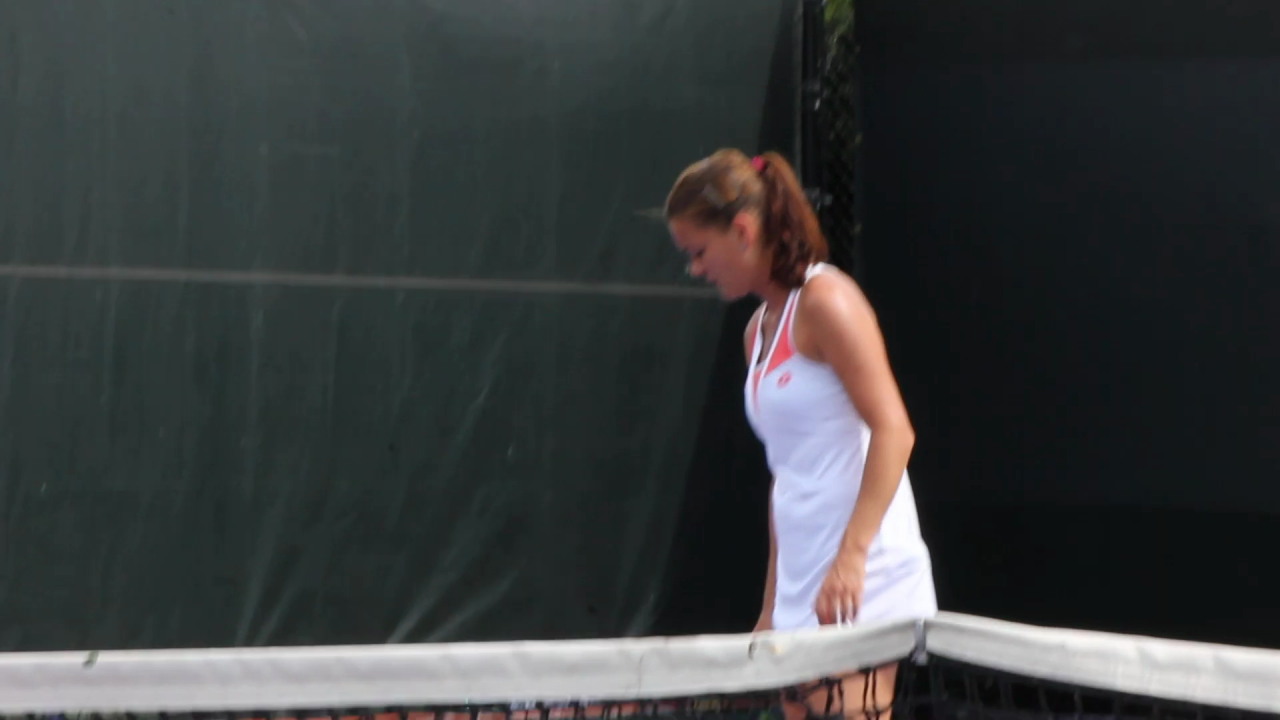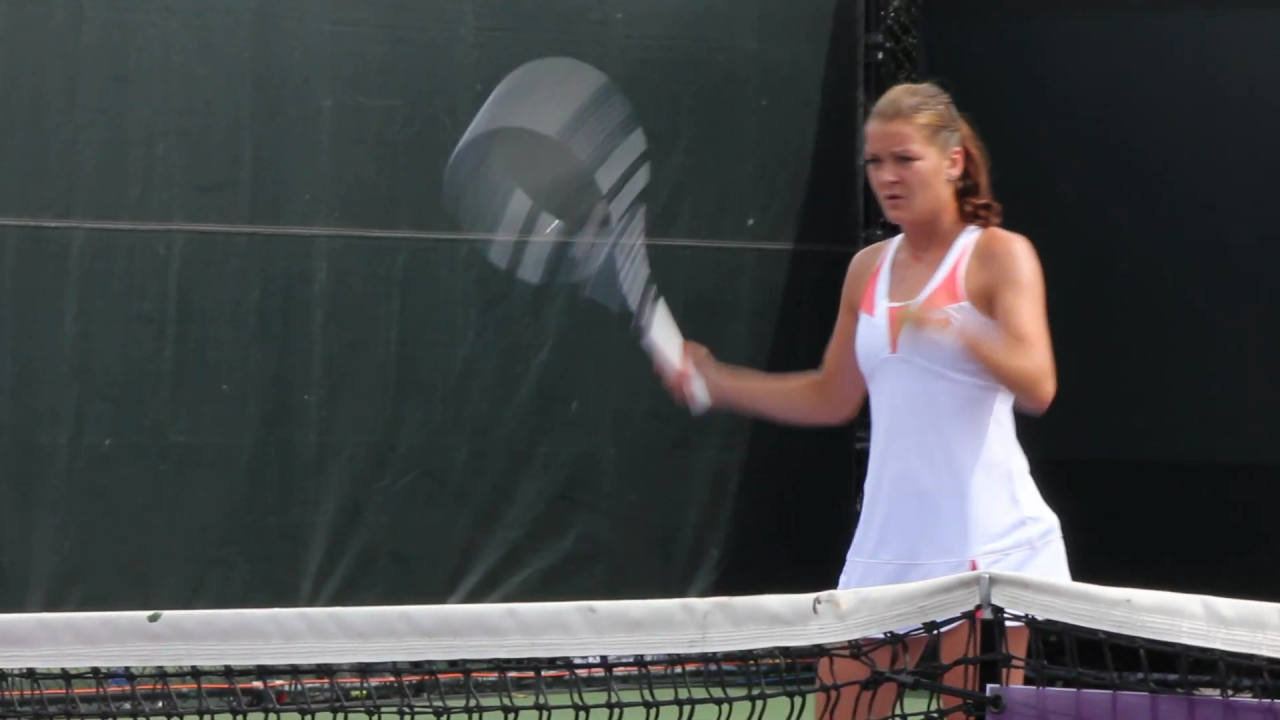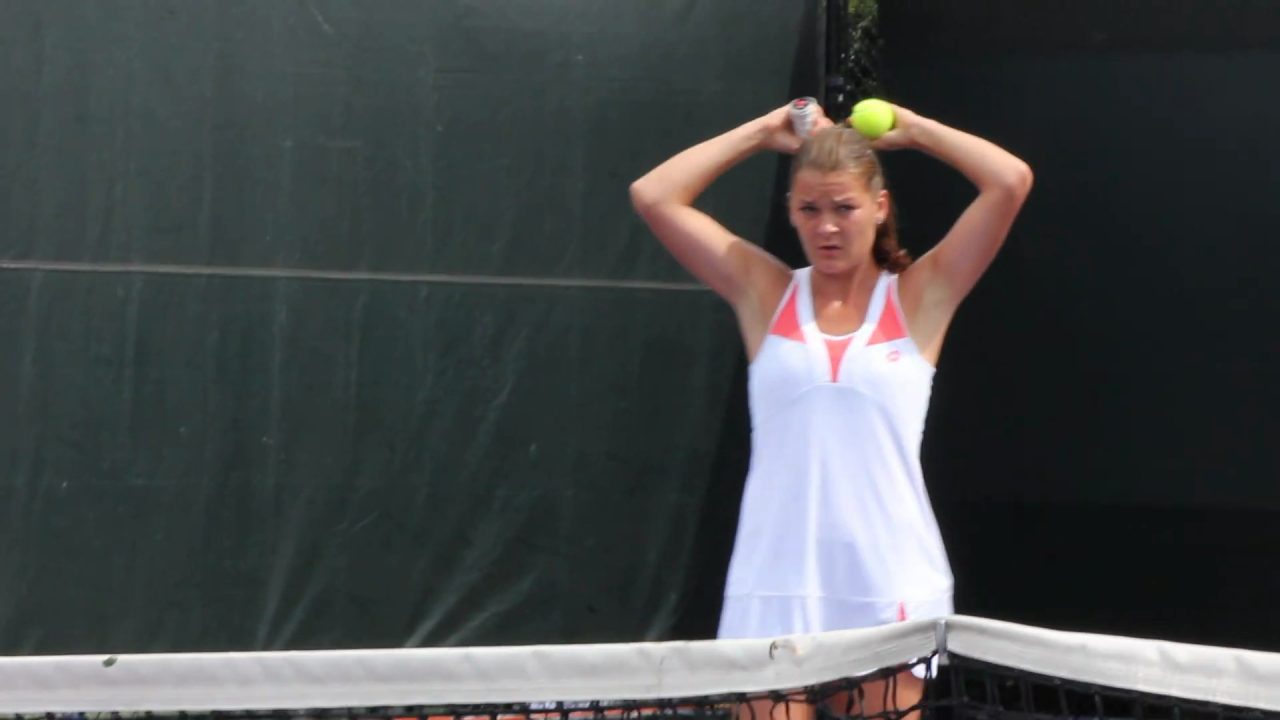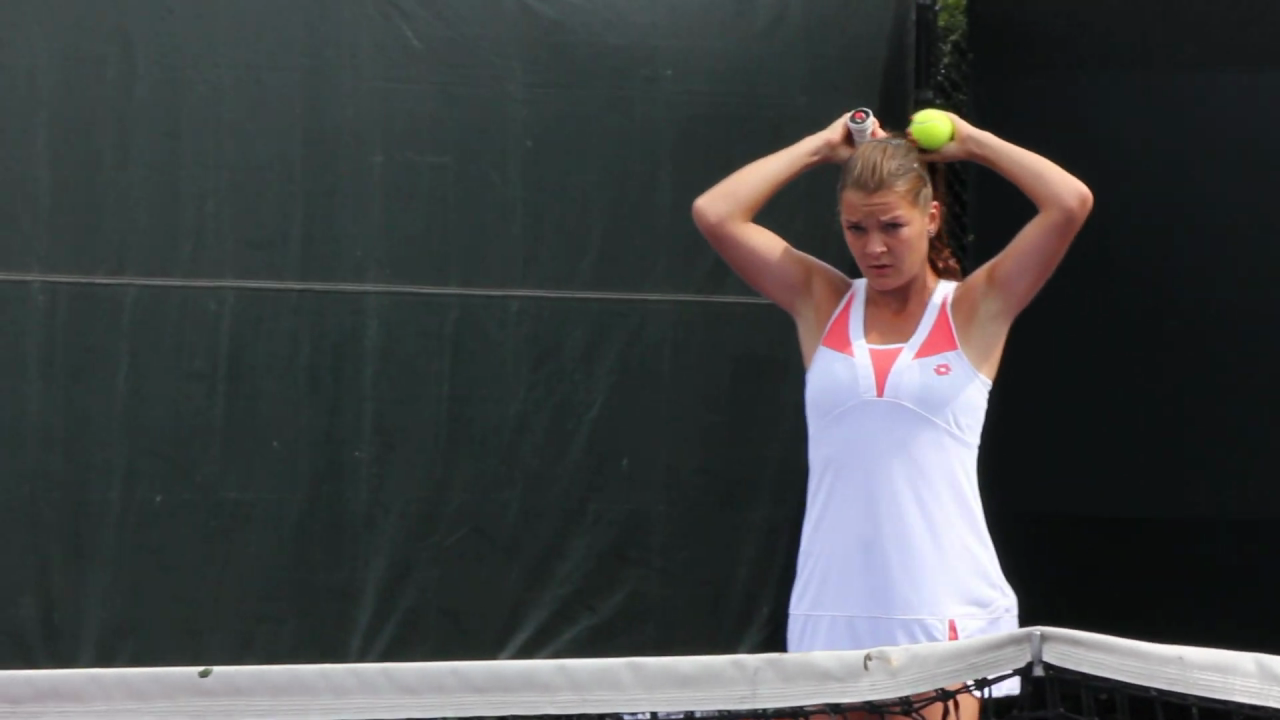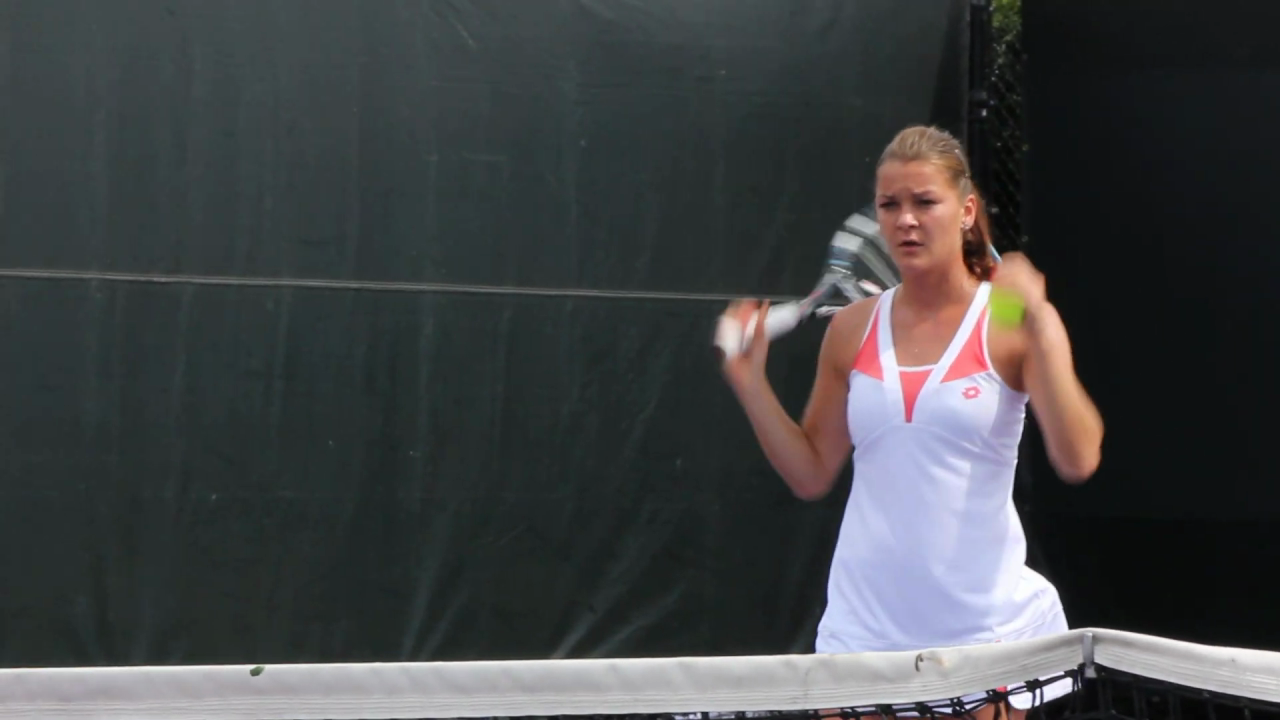
dt=0.7s
person 1, frame 1
left shoulder: (826, 300)
right shoulder: (760, 326)
left elbow: (893, 431)
left wrist: (850, 554)
right wrist: (774, 605)
left hip: (857, 579)
right hip: (806, 581)
person 1, frame 2
left shoulder: (998, 255)
right shoulder: (868, 268)
left elbow: (1037, 386)
right elbow: (832, 400)
left wrist: (957, 331)
right wrist: (717, 383)
left hip: (984, 544)
right hip: (886, 543)
person 1, frame 3
left shoulder: (919, 297)
right shoulder: (765, 291)
left elbow: (1012, 180)
right elbow: (652, 197)
left wrist: (911, 129)
right wrist: (763, 132)
left hip: (889, 593)
right hip: (775, 588)
person 1, frame 4
left shoulder: (976, 309)
right shoulder: (822, 302)
left elbow: (1071, 204)
right elbow: (714, 215)
left wrist: (972, 142)
right wrist: (823, 145)
left hip: (944, 612)
right hip: (832, 610)
person 1, frame 5
left shoulder: (1017, 326)
right shoulder: (852, 327)
left elbow: (1079, 460)
right elbow: (812, 476)
left wrist: (1040, 331)
right wrist: (750, 381)
left hip: (982, 627)
right hip: (863, 625)
